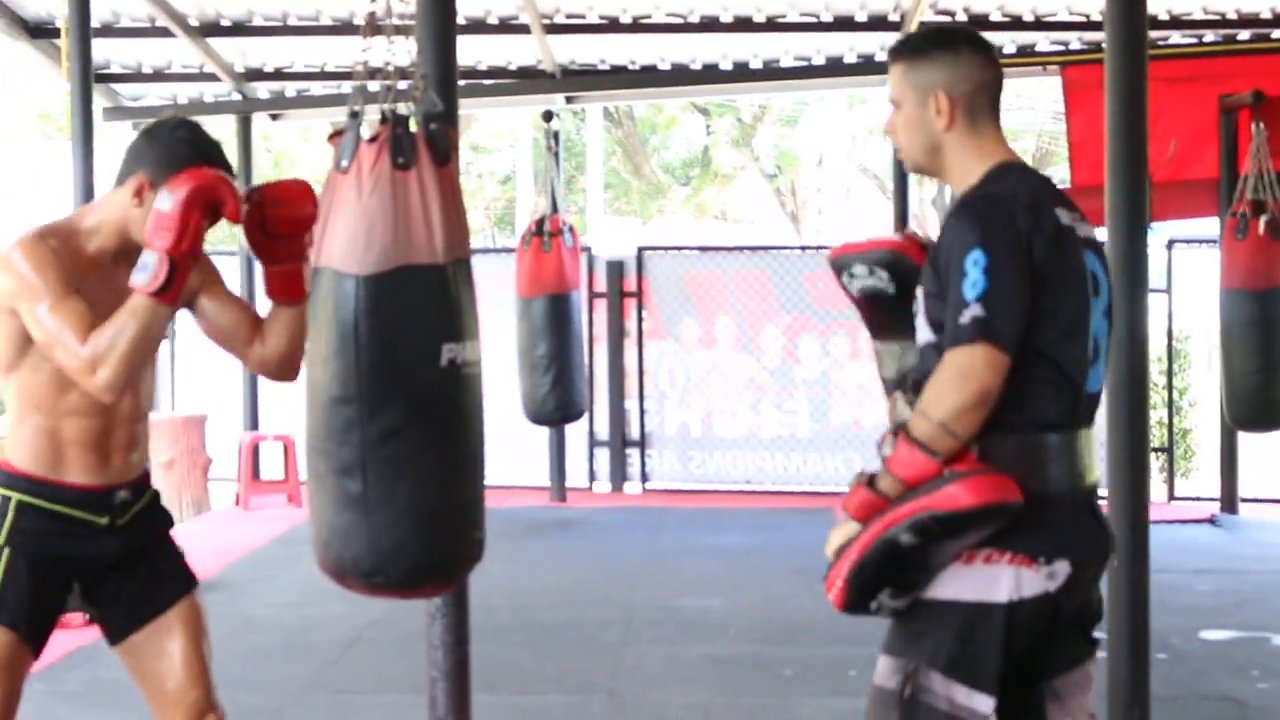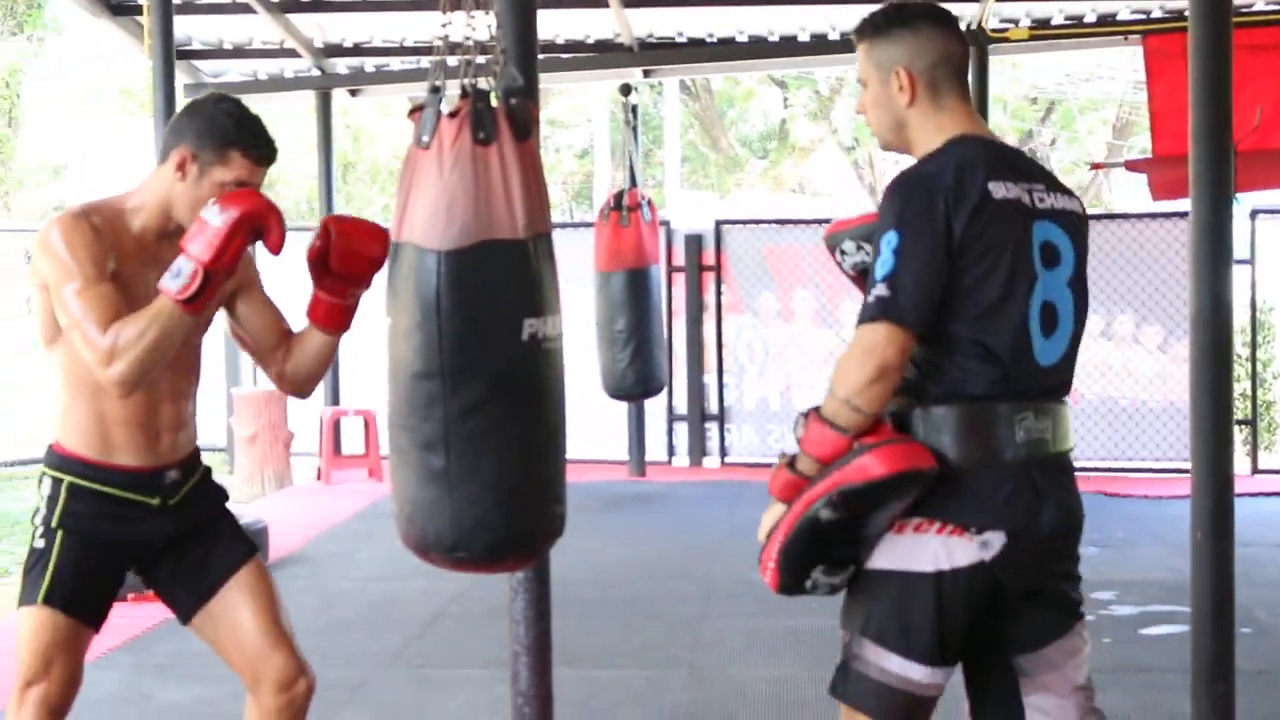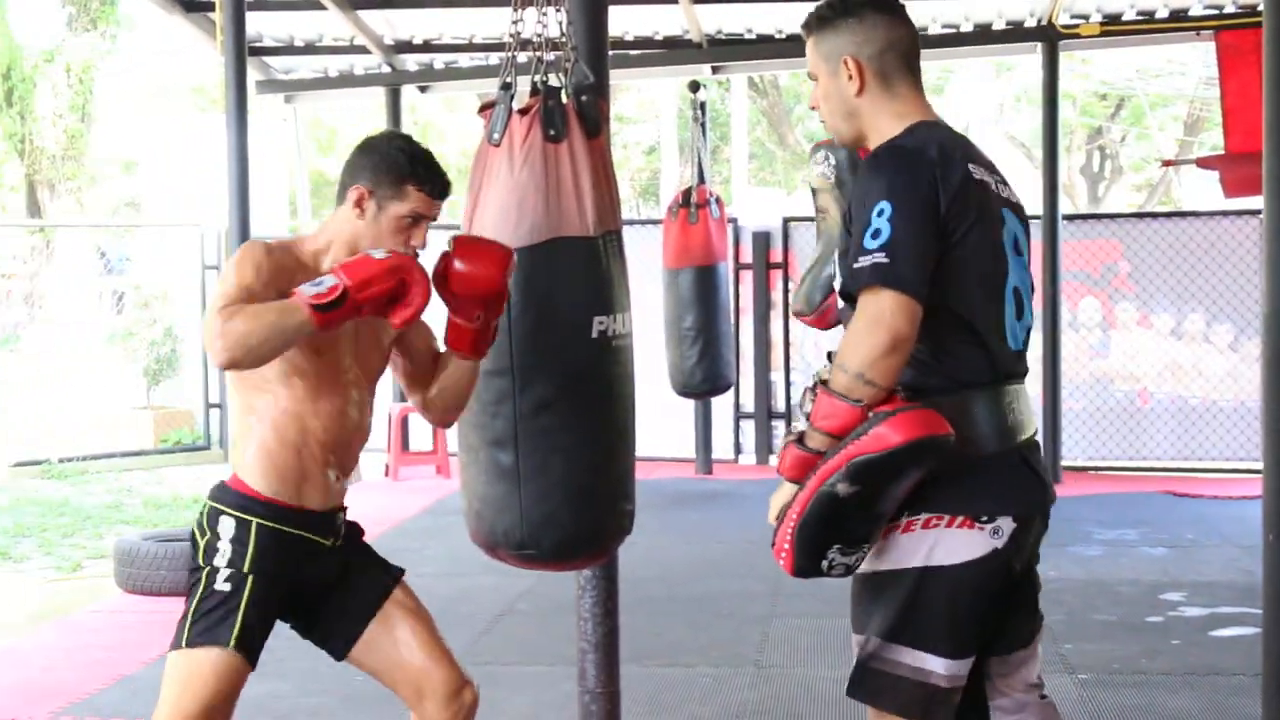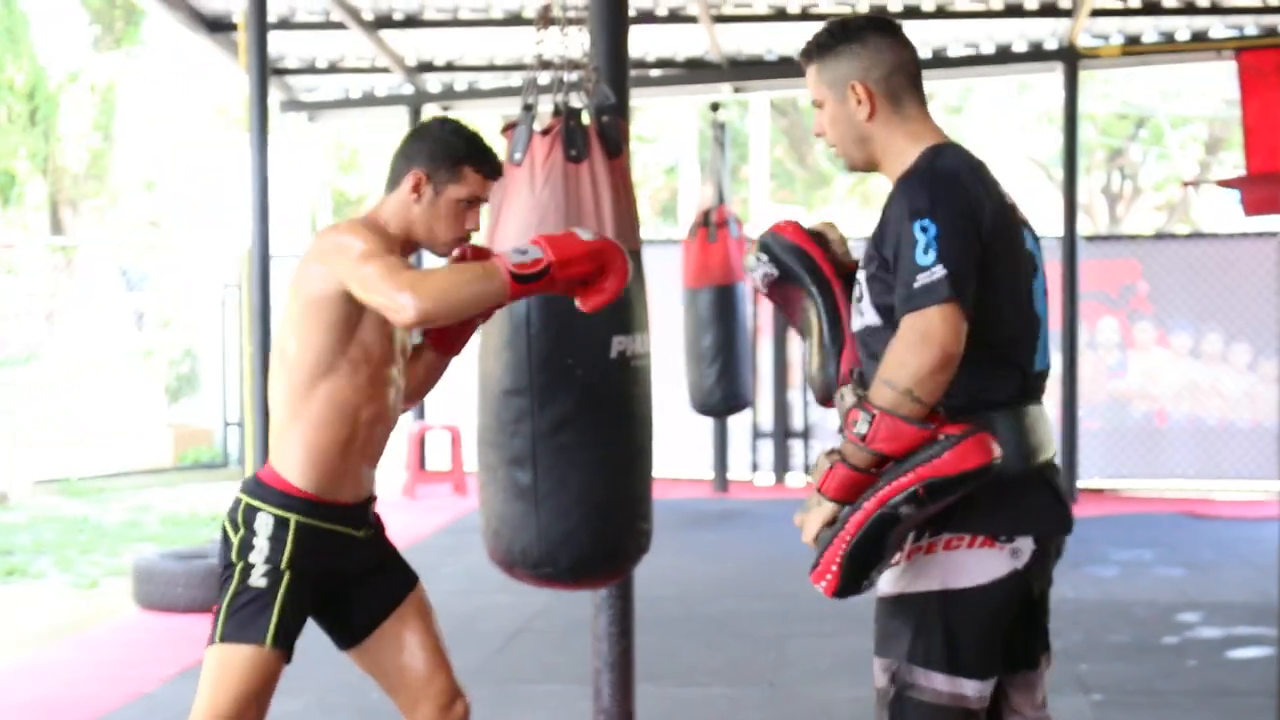
dt=0.3s
person 1, frame 1
left shoulder: (989, 215)
right shoulder: (1050, 211)
left elbow: (974, 377)
left wrist: (873, 503)
left hip: (998, 528)
right hip: (1055, 517)
person 1, frame 2
left shoulder: (925, 190)
right shoulder: (1053, 195)
left elbow: (878, 357)
left wrist: (799, 483)
left hip: (950, 497)
right hip: (1040, 488)
person 1, frame 3
left shoulder: (898, 172)
right shoulder: (974, 171)
left elbow: (885, 330)
left wrist: (803, 464)
left hip: (939, 487)
right hip: (1004, 477)
person 1, frame 4
left shoulder: (929, 191)
right shoulder: (967, 186)
left elbow: (932, 344)
left wrist: (842, 478)
left hip: (961, 513)
right hip: (1012, 503)
person 2, frame 1
left shoulder: (183, 263)
left elbow: (277, 360)
right elbow: (105, 376)
left wrist: (284, 261)
right wrist: (164, 259)
left hip: (131, 515)
person 2, frame 2
left shoulder: (229, 247)
right shoulder: (75, 235)
left elbow: (293, 375)
right elbow: (116, 369)
left wrist: (339, 290)
right wrist: (201, 265)
left hip: (186, 496)
right hip: (89, 499)
person 2, frame 3
left shoulder: (392, 283)
right shoulder: (267, 262)
left elbow: (440, 406)
right elbow: (226, 345)
left wrist: (473, 319)
right wrist: (341, 291)
left hip: (326, 539)
right hip: (251, 534)
person 2, frame 4
left shoulder: (380, 264)
right shoulder: (350, 244)
right elbow: (416, 304)
left wrist: (458, 322)
right wrist: (539, 263)
left hip: (351, 528)
right hip: (283, 528)
